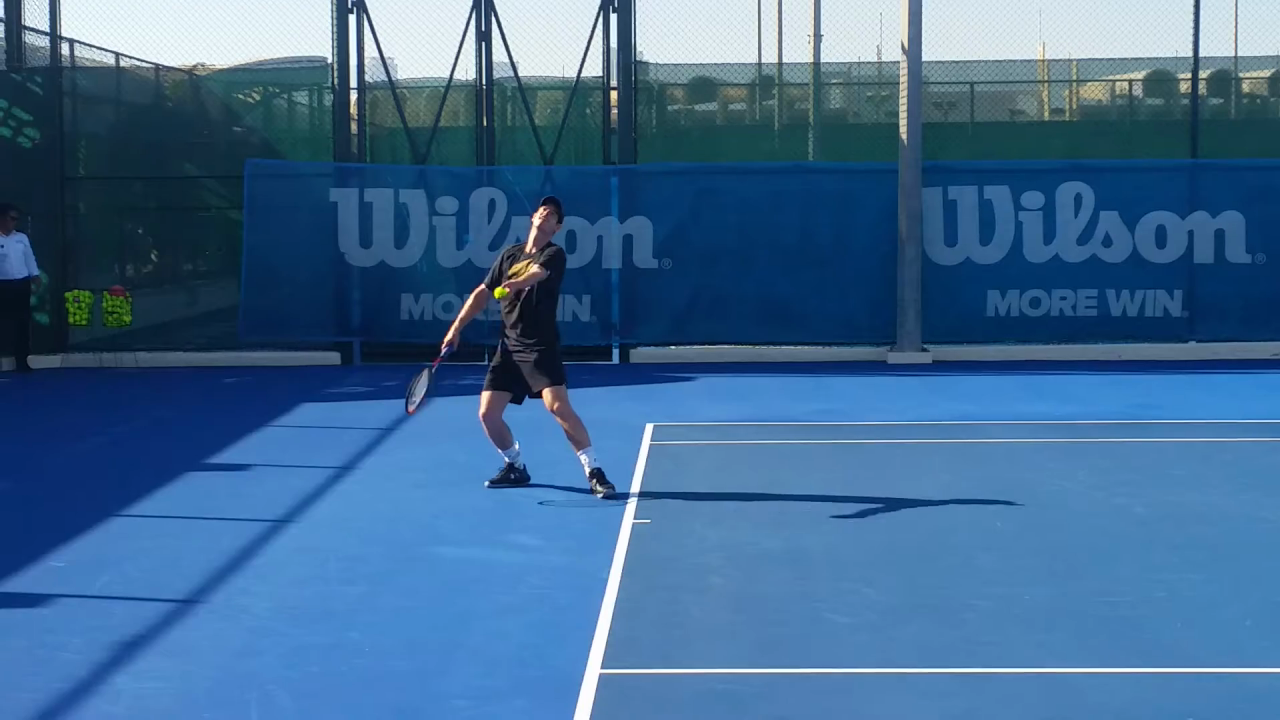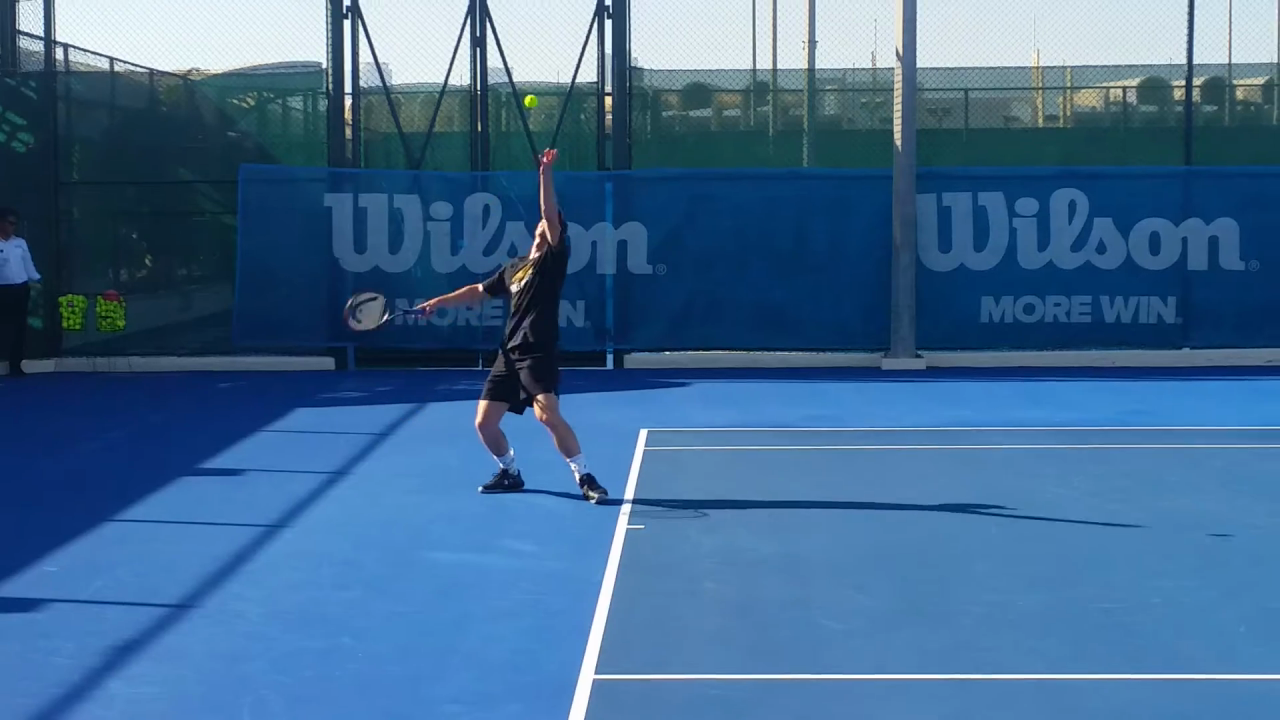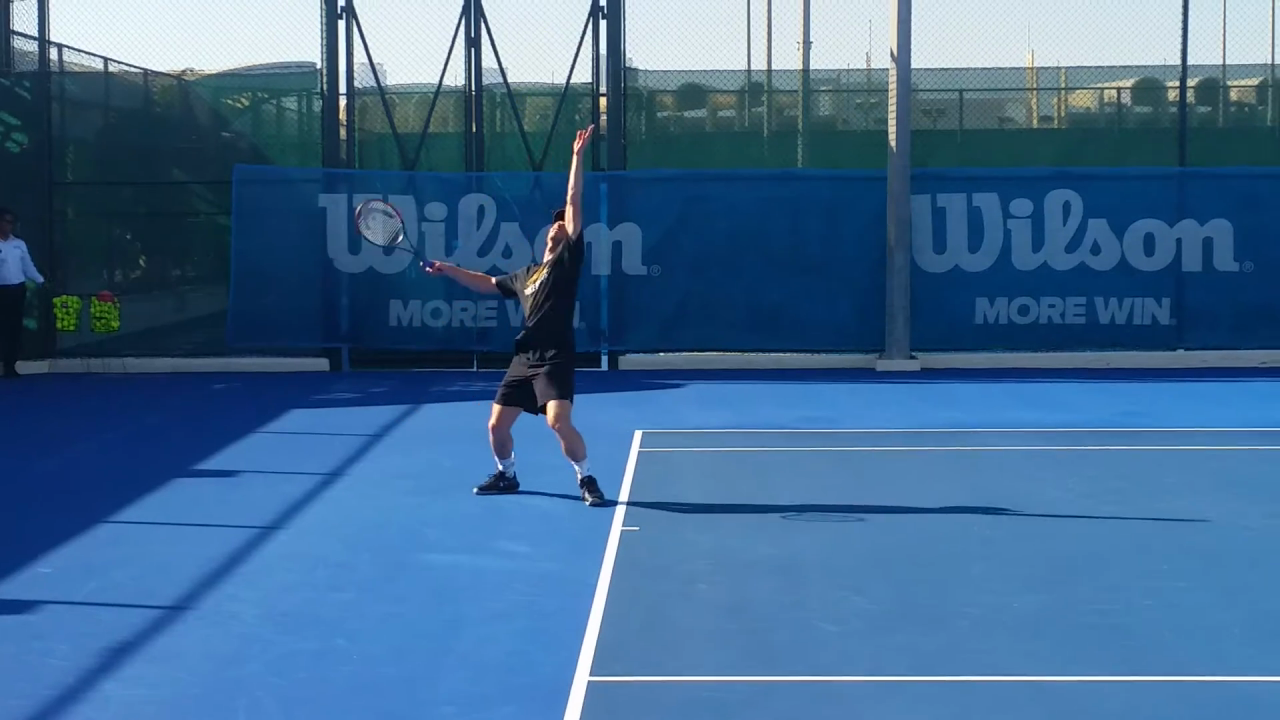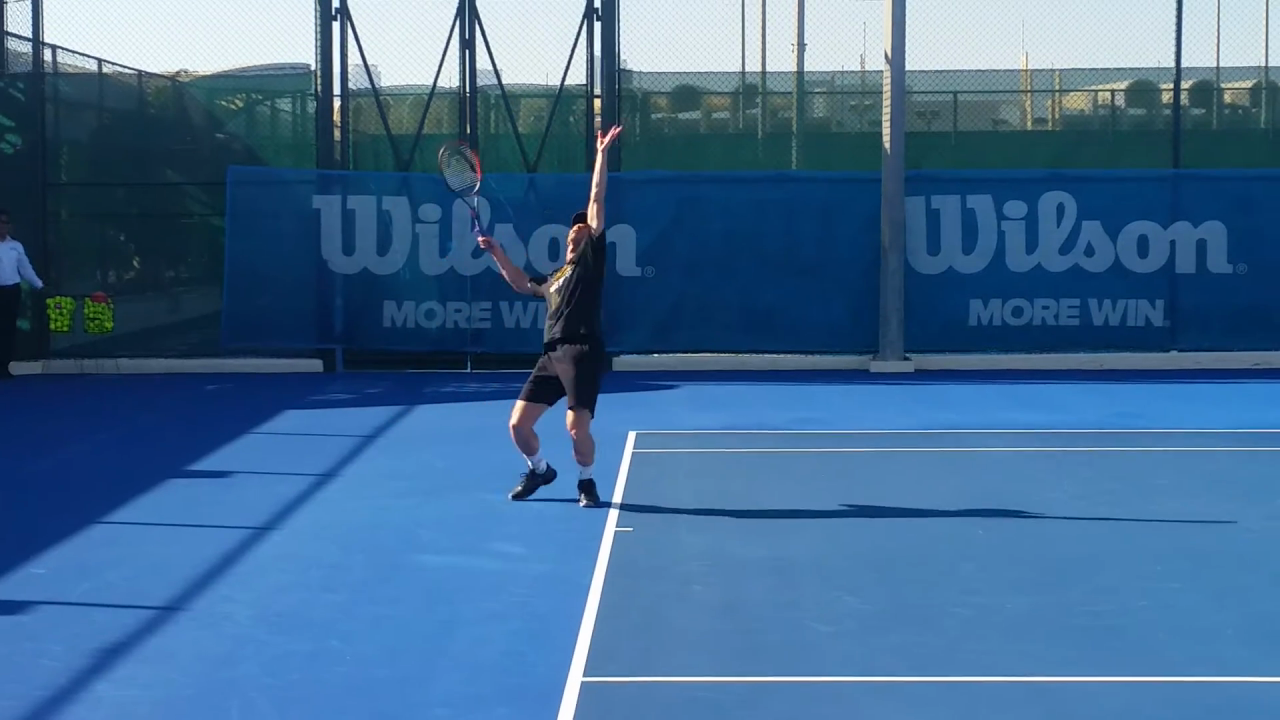
dt=0.2s
person 1, frame 1
left shoulder: (554, 255)
right shoulder: (508, 255)
left elbow: (535, 273)
right elbow: (481, 294)
left wrist: (514, 284)
right wrist: (456, 329)
left hip: (541, 348)
right hip: (508, 349)
left knee: (559, 407)
right knee: (488, 412)
left ankle: (593, 471)
right ankle: (516, 467)
person 1, frame 2
left shoulder: (555, 259)
right shoulder: (513, 270)
left elbow: (551, 218)
right elbow: (478, 292)
left wrist: (546, 173)
right wrist: (439, 302)
left hip: (539, 355)
right hip: (510, 356)
left knee: (548, 414)
right knee: (484, 422)
left ankle: (584, 476)
right ankle: (510, 472)
person 1, frame 3
left shoulder: (569, 259)
right shoulder: (526, 275)
left elbow: (574, 203)
right elbow: (488, 283)
left wrist: (578, 156)
right wrist: (448, 269)
left hip: (555, 359)
right hip: (524, 361)
left knee: (559, 423)
right knee: (497, 426)
left ankle: (586, 478)
right ankle: (506, 475)
person 1, frame 4
left shoulder: (593, 258)
right shoulder: (554, 279)
left elbow: (597, 200)
right elbow: (523, 283)
left wrist: (603, 153)
right wrist: (496, 251)
left hip: (584, 356)
right hip: (552, 357)
left knee: (577, 429)
right knee: (518, 423)
left ankle: (586, 481)
right ankle: (539, 470)
